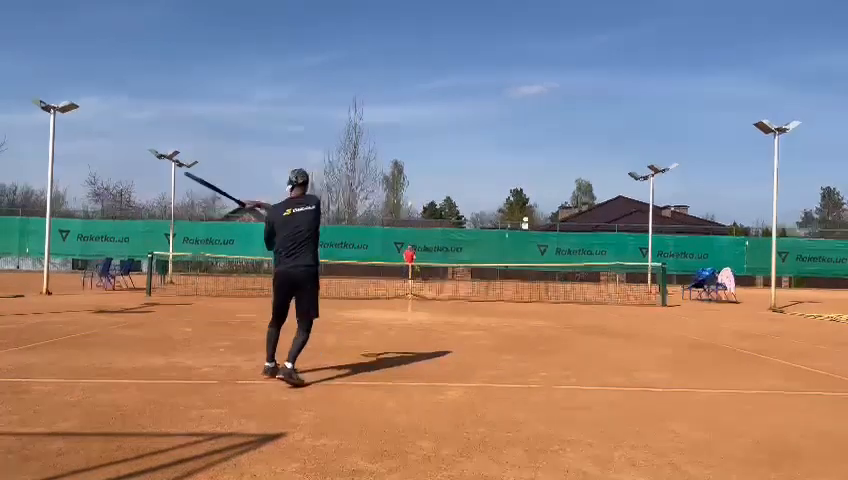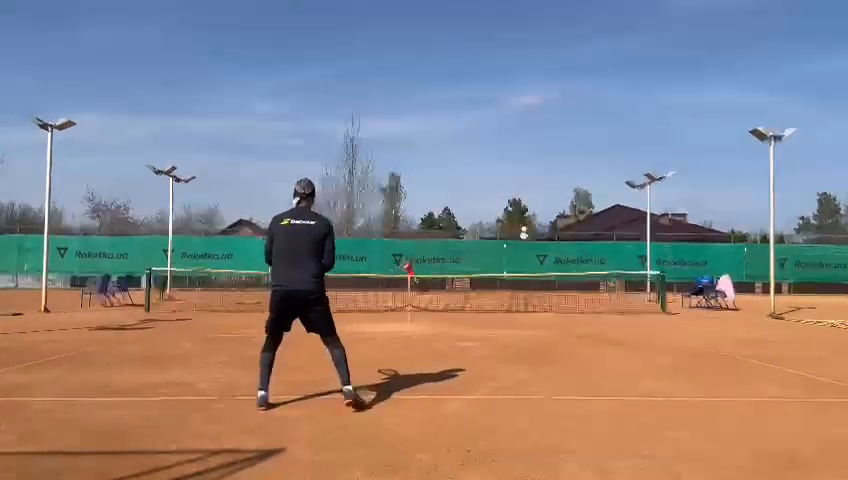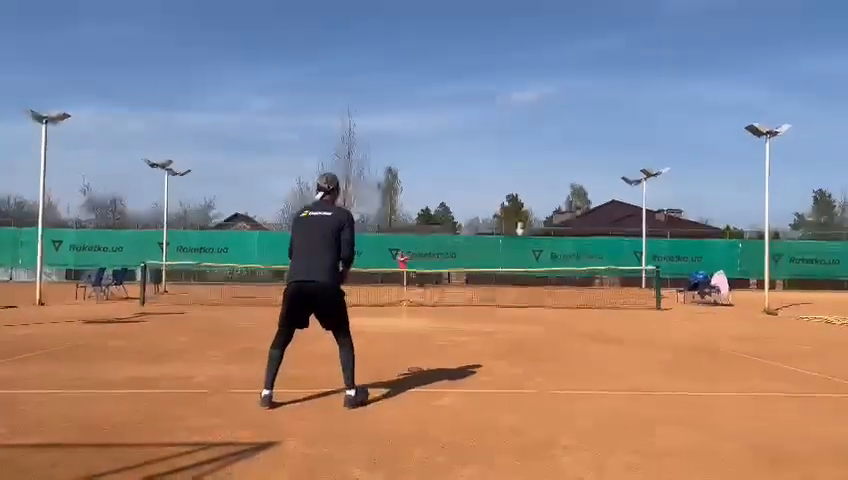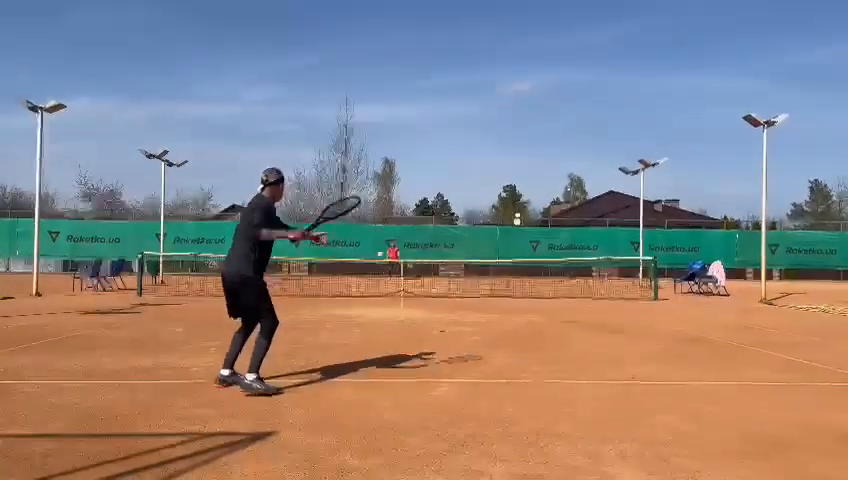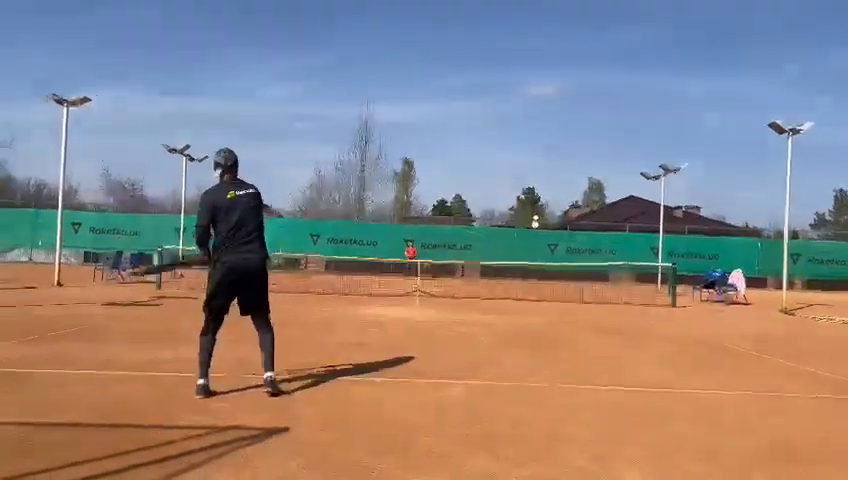
dt=1s
person 1, frame 1
left shoulder: (274, 212)
right shoulder: (315, 203)
left elbow: (269, 243)
left hip: (283, 272)
right hip: (307, 272)
left knee: (277, 319)
right knee: (305, 325)
left ankle: (270, 365)
right ankle: (288, 366)
person 1, frame 2
left shoulder: (277, 221)
right shoulder: (324, 224)
left elbow: (269, 257)
right elbow: (329, 262)
left hip: (282, 291)
right hip: (312, 291)
left knee: (271, 342)
right knee: (332, 341)
left ankle: (262, 394)
right ankle: (348, 390)
person 1, frame 3
left shoulder: (301, 214)
right shoulder: (343, 215)
left elbow: (292, 252)
right elbow: (347, 253)
right wrist: (343, 273)
left hip: (296, 283)
right hip: (325, 284)
left knee: (282, 337)
right knee: (343, 337)
left ankle: (267, 393)
right ankle: (351, 393)
person 1, frame 4
left shoulder: (263, 206)
right shoulder: (261, 206)
left elbow: (280, 228)
right elbow: (259, 233)
left wrist: (307, 235)
right wrist: (289, 234)
left hip: (234, 274)
right hip: (244, 274)
left knee: (248, 323)
right knee: (269, 323)
left ankle: (226, 373)
right ankle: (251, 378)
person 1, frame 5
left shoulder: (210, 196)
right shoulder: (253, 191)
left elbow: (201, 234)
left wrist: (210, 255)
left hip: (226, 264)
right hip: (255, 264)
left knee: (211, 324)
right knee: (262, 322)
left ankle: (202, 382)
right ankle: (269, 376)
